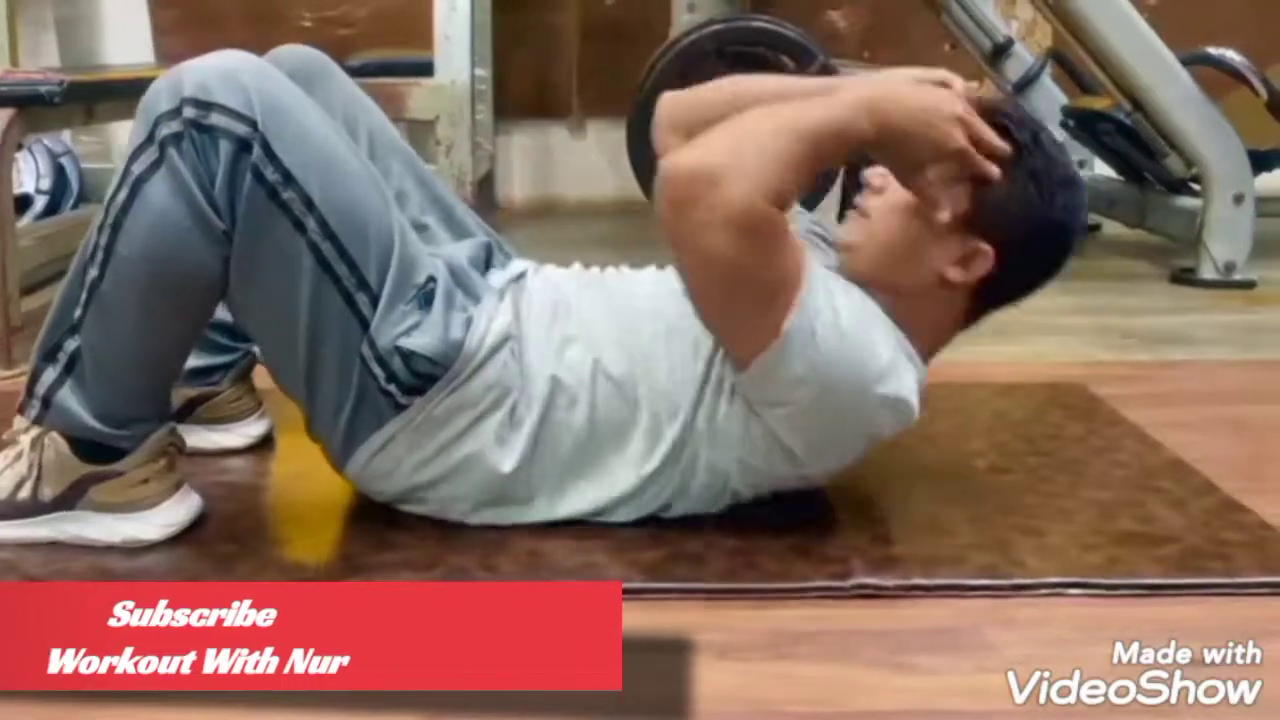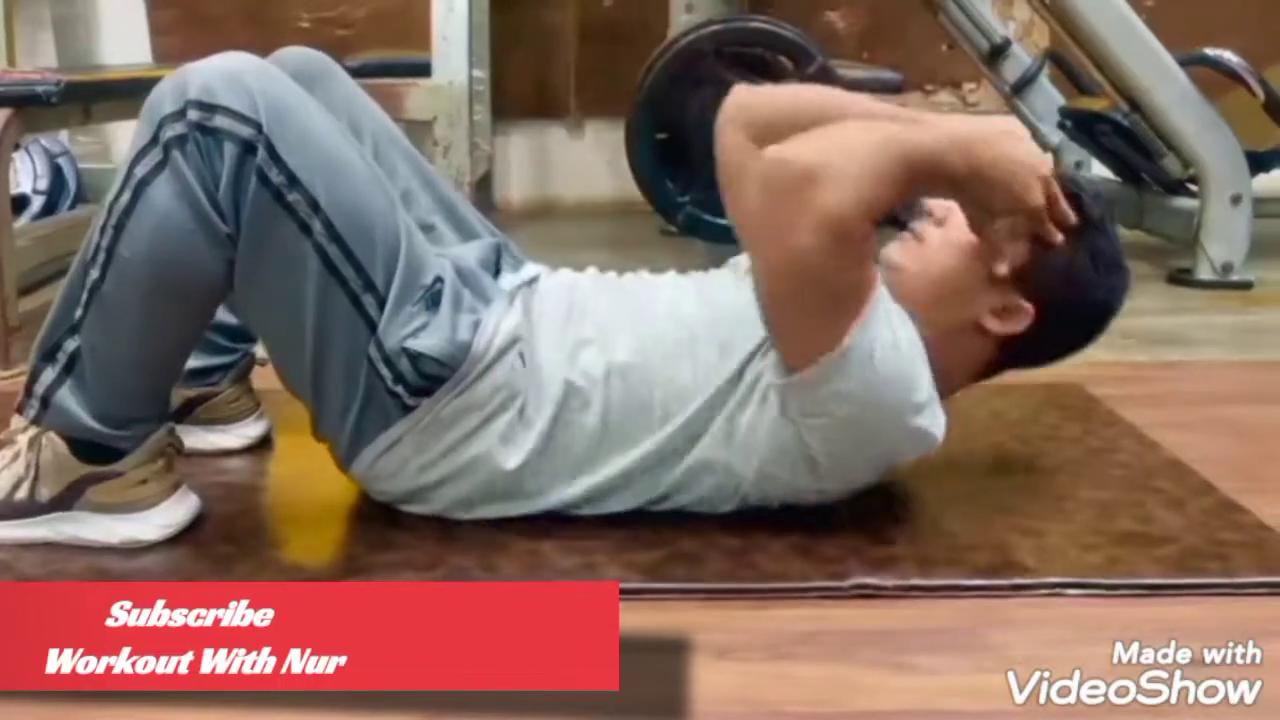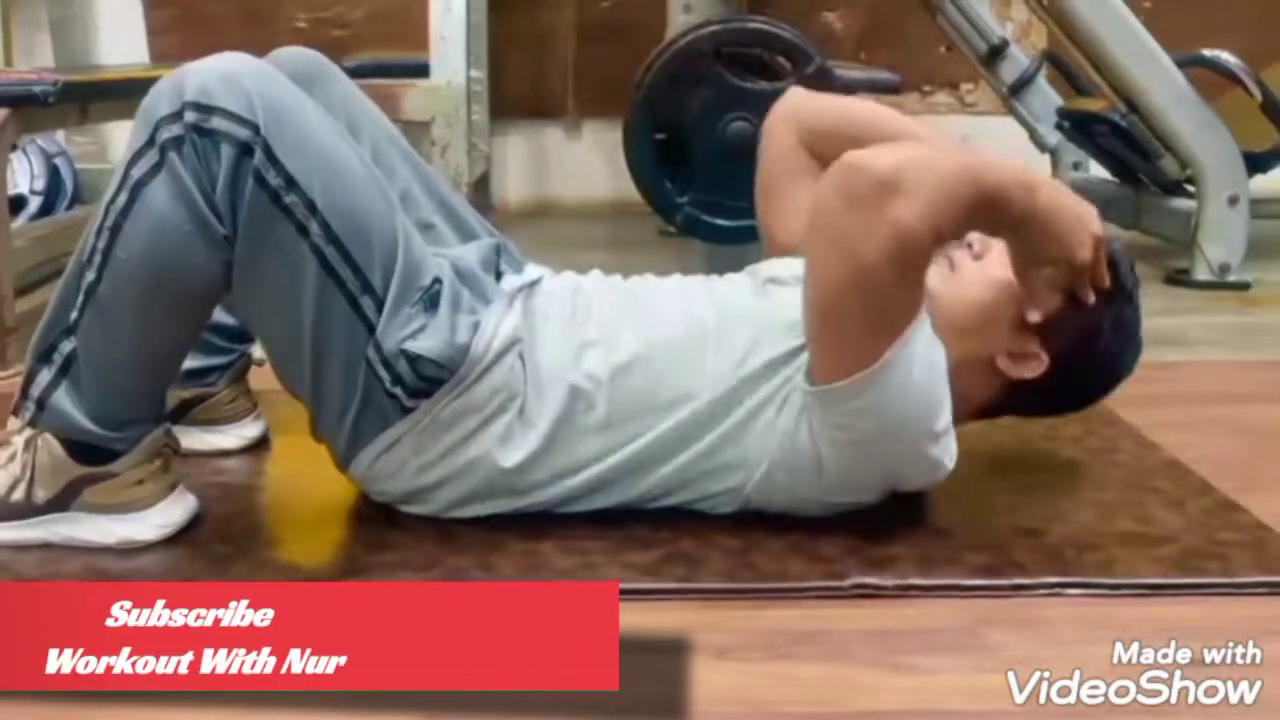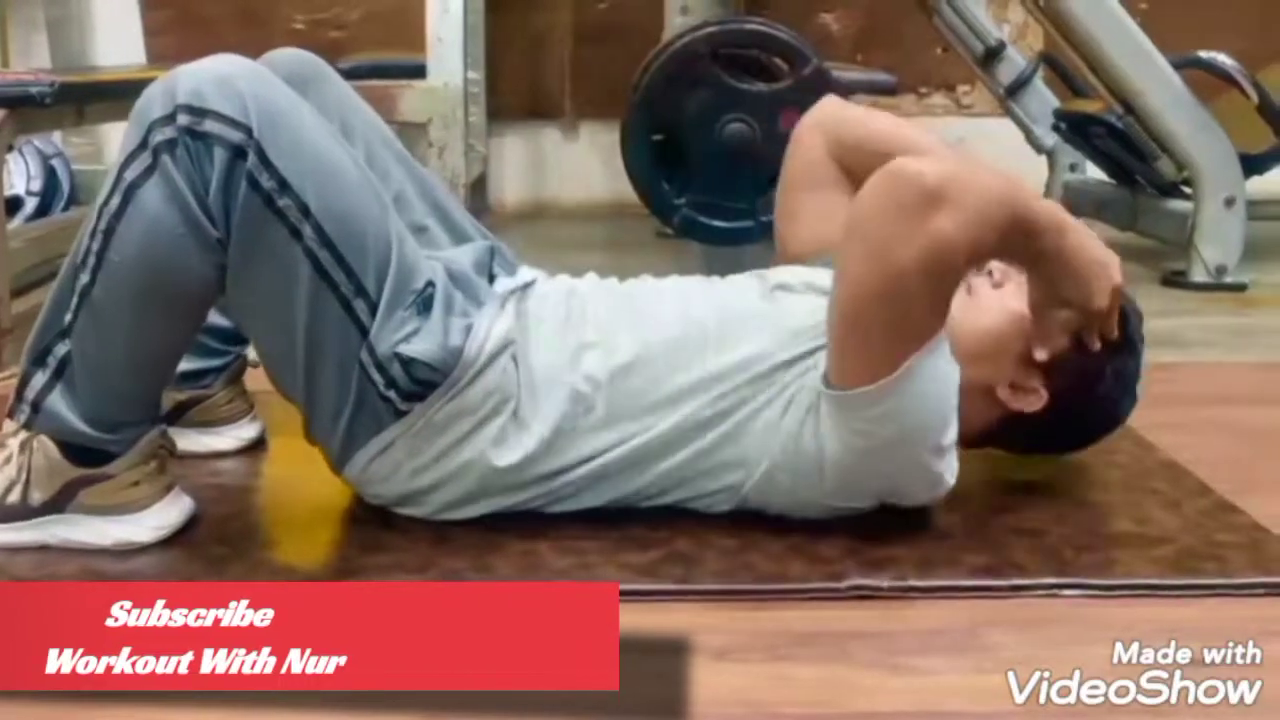
dt=0.1s
person 1, frame 1
left shoulder: (856, 370)
right shoulder: (843, 273)
left elbow: (698, 186)
right elbow: (679, 118)
left wrist: (866, 112)
right wrist: (860, 103)
left hip: (436, 399)
right hip: (494, 307)
left knee: (211, 106)
right knee: (292, 72)
left ankle: (91, 458)
right ankle: (203, 375)
person 1, frame 2
left shoulder: (880, 402)
right shoulder: (869, 305)
left elbow: (800, 181)
right elbow: (747, 114)
left wrist: (964, 153)
right wrist: (950, 146)
left hip: (441, 401)
right hip: (500, 308)
left knee: (218, 109)
right knee: (291, 77)
right ankle: (200, 379)
person 1, frame 3
left shoulder: (897, 419)
right shoulder: (885, 331)
left elbow: (872, 191)
right elbow: (795, 120)
left wrist: (1014, 190)
right wrist: (985, 174)
left hip: (441, 403)
right hip: (502, 310)
left knee: (216, 110)
right knee: (288, 78)
right ankle: (197, 379)
person 1, frame 4
left shoulder: (891, 440)
right shoulder: (866, 332)
left elbow: (923, 198)
right elbow: (825, 133)
left wrist: (1053, 239)
right wrist: (1034, 219)
left hip: (434, 400)
right hip: (495, 313)
left knee: (206, 112)
right knee: (283, 79)
right ankle: (193, 382)
